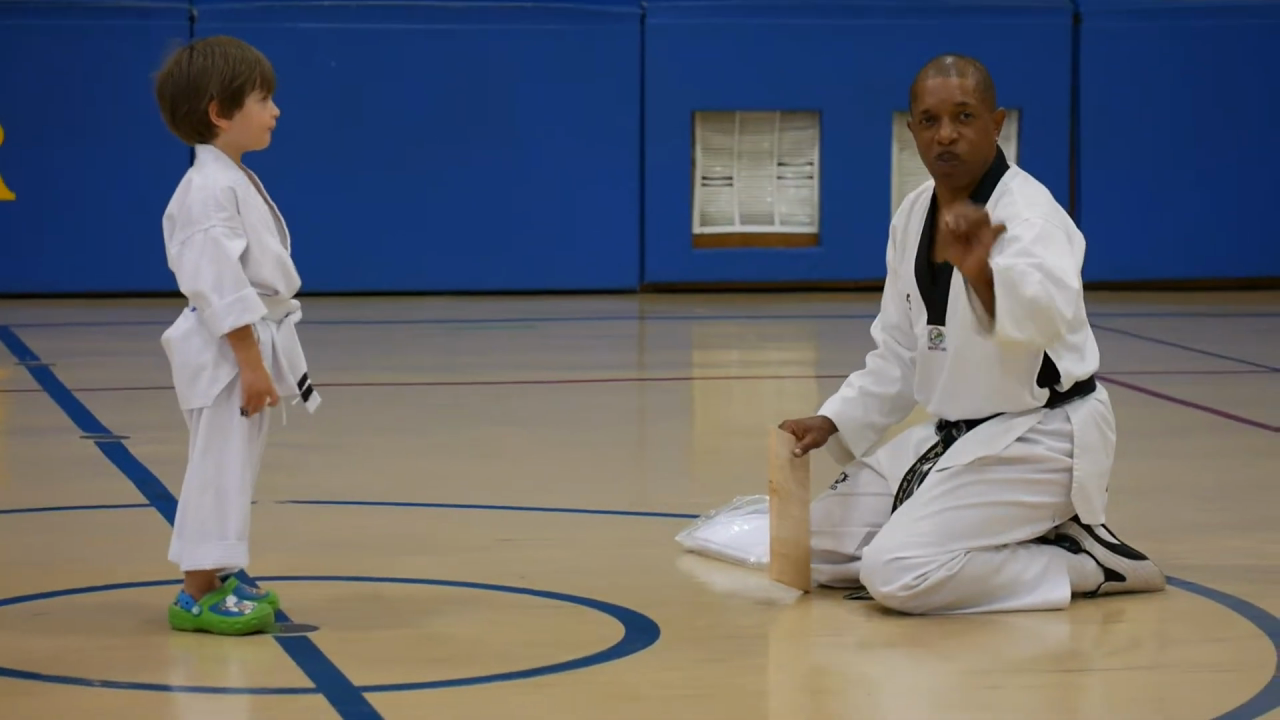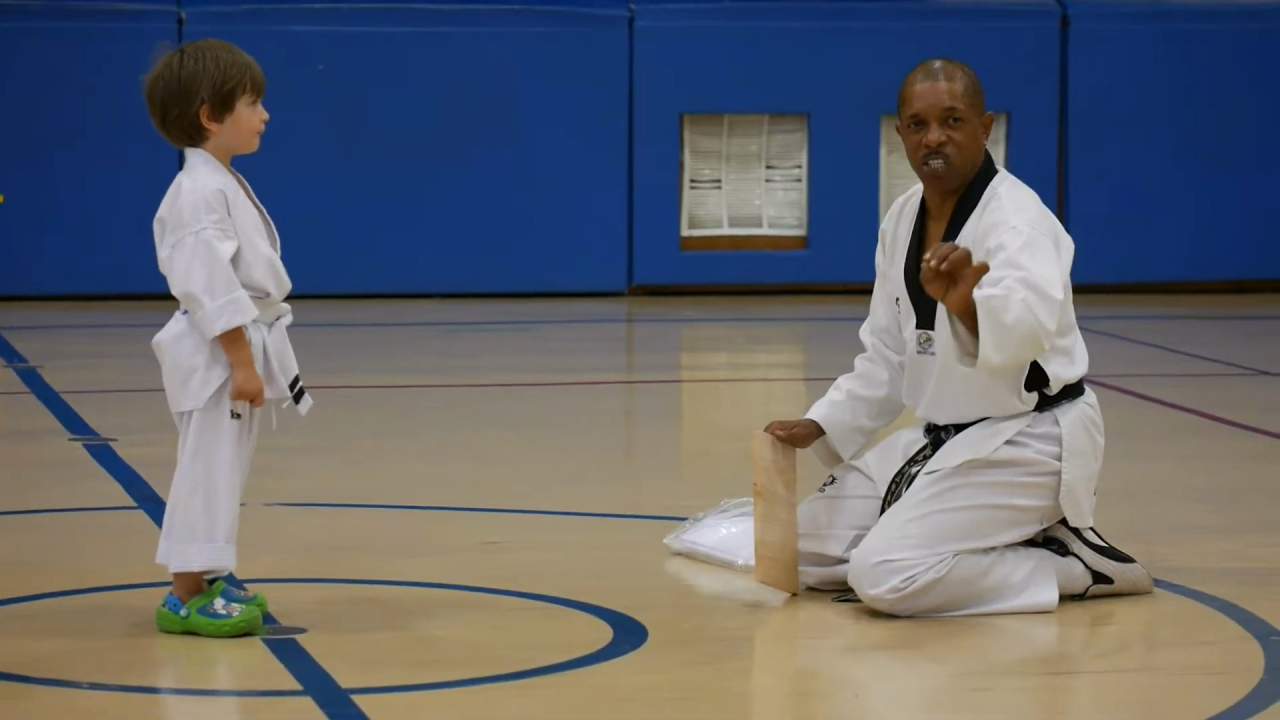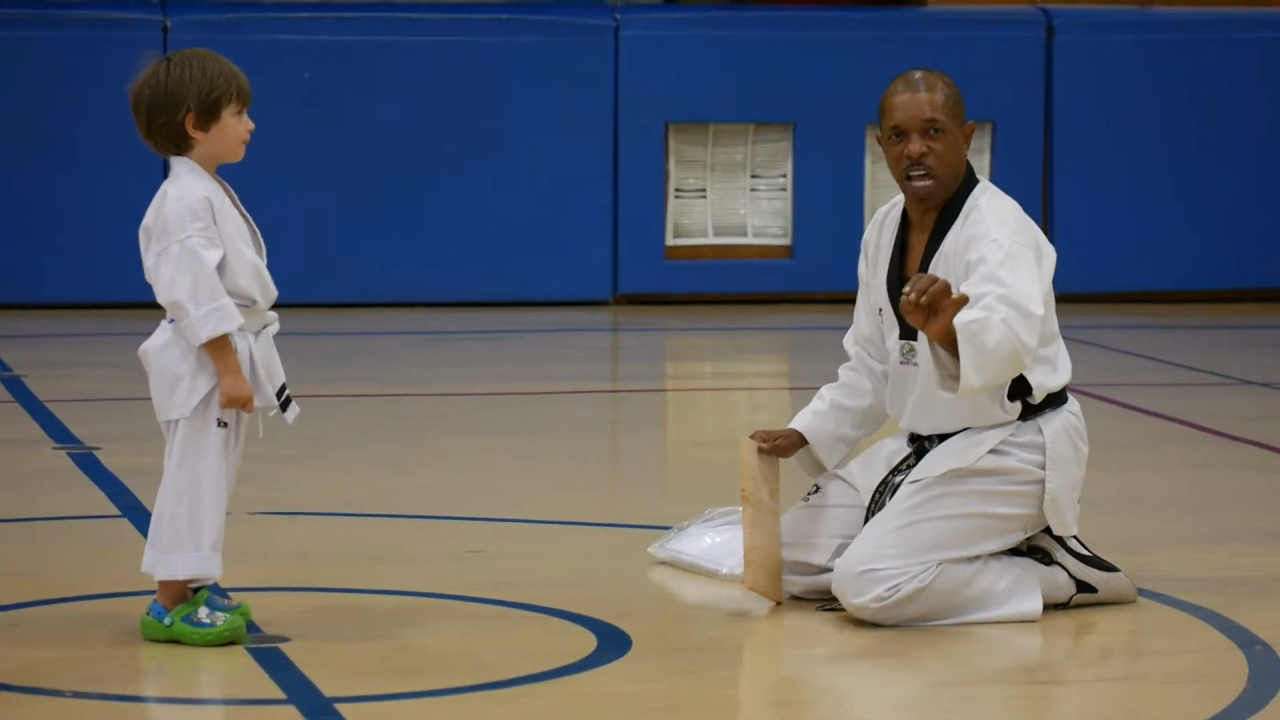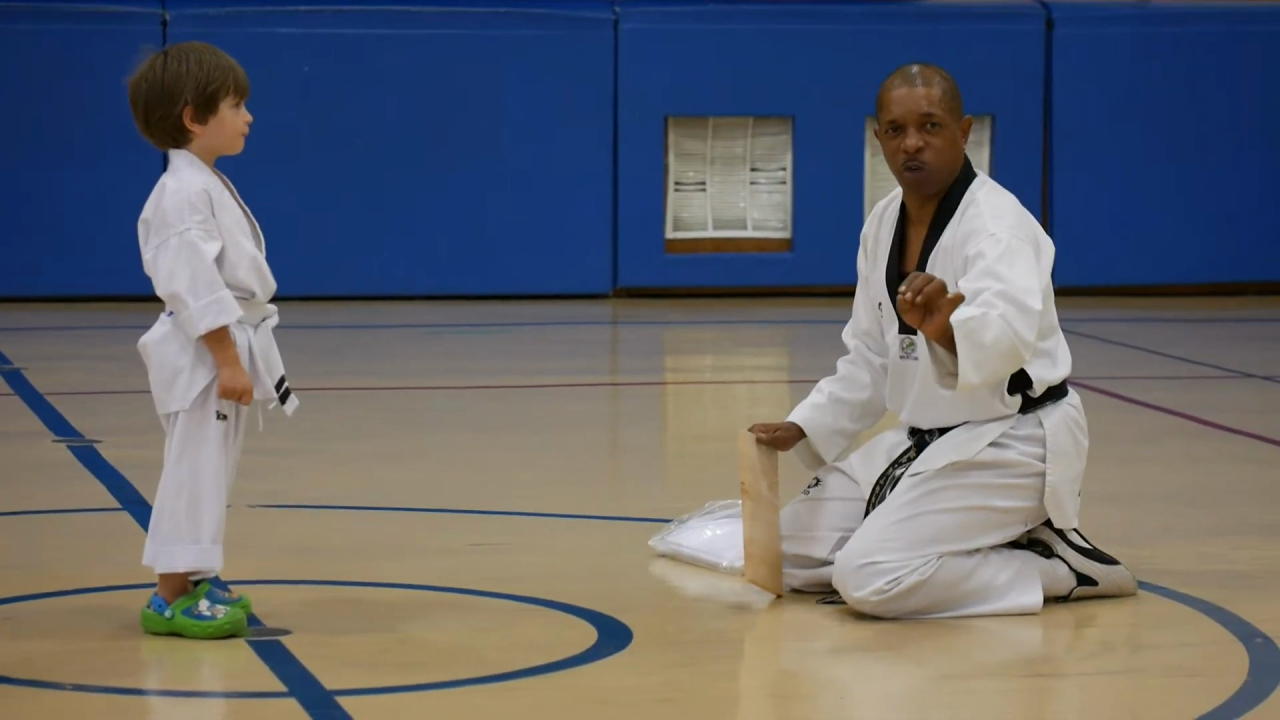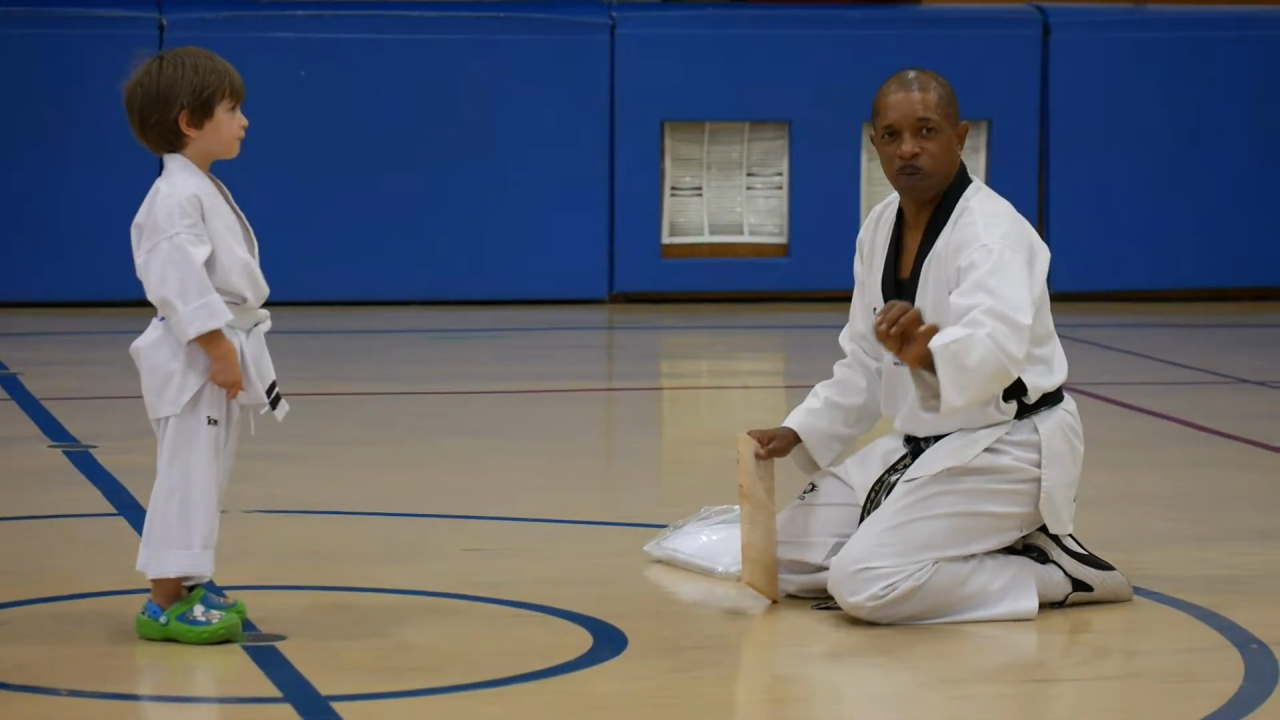
dt=0.3s
person 1, frame 1
left shoulder: (235, 181)
right shoulder: (209, 188)
right elbow: (219, 288)
right wrist: (251, 363)
left hip: (250, 346)
right hip: (227, 351)
left knee: (235, 465)
right knee: (219, 467)
left ankle: (219, 577)
right ankle: (198, 594)
person 1, frame 2
left shoulder: (225, 184)
right shoulder: (200, 192)
right elbow: (210, 288)
right wrist: (241, 363)
left hip: (240, 351)
right hip: (218, 354)
left knee: (224, 469)
right knee: (207, 469)
left ankle: (210, 581)
right ankle: (186, 596)
person 1, frame 3
left shoulder: (210, 193)
right shoulder: (185, 200)
right elbow: (195, 295)
right wrist: (229, 369)
left hip: (228, 359)
right hip: (203, 362)
left knee: (211, 477)
right knee: (193, 478)
left ankle: (194, 589)
right ankle: (170, 604)
person 1, frame 4
left shoulder: (210, 185)
right shoulder: (185, 192)
right elbow: (193, 286)
right wrist: (227, 358)
left hip: (226, 351)
right hip: (203, 354)
left knee: (211, 469)
right knee: (194, 469)
left ankle: (194, 580)
right ankle: (170, 596)
person 1, frame 5
left shoulder: (205, 190)
right shoulder: (178, 197)
right elbow: (182, 287)
left wrist: (230, 352)
right wrist: (221, 353)
left hip: (219, 354)
right hip: (195, 358)
left knee: (206, 474)
right knee: (187, 475)
left ankle: (189, 587)
right ankle: (165, 603)
person 2, frame 1
left shoulder: (1028, 212)
right shoulder: (913, 215)
left elbow: (1048, 313)
right elbow: (899, 351)
left wrist: (980, 271)
right wrist: (833, 421)
left hip: (1039, 438)
right hip: (953, 433)
left knee: (895, 575)
right knee: (823, 548)
left ankle: (1084, 561)
right ankle: (1026, 542)
person 2, frame 2
left shoulder: (1017, 219)
right shoulder: (903, 218)
left elbow: (1028, 323)
right elbow: (887, 355)
left wrist: (966, 303)
right wrist: (820, 425)
left hip: (1027, 441)
right hip: (941, 436)
left knee: (884, 578)
right knee: (810, 550)
left ankle: (1074, 564)
right ankle: (1013, 544)
person 2, frame 3
left shoulder: (999, 231)
right shoulder: (884, 228)
left elbow: (1008, 341)
right elbow: (871, 365)
left wrist: (947, 330)
right wrist: (803, 435)
left hip: (1011, 450)
right hip: (925, 444)
left knee: (867, 586)
right knee: (794, 559)
left ankle: (1053, 572)
right ankle: (998, 553)
person 2, frame 4
left shoulder: (998, 224)
right shoulder: (884, 222)
left elbow: (1006, 333)
right elbow: (869, 359)
left wrist: (944, 327)
right wrist: (802, 428)
left hip: (1010, 442)
right hip: (926, 437)
left knee: (868, 580)
right knee: (794, 554)
left ankle: (1057, 566)
right ankle: (993, 545)
person 2, frame 5
left shoulder: (993, 233)
right shoulder: (880, 226)
left elbow: (996, 350)
right elbow: (865, 363)
left wrist: (925, 351)
right wrist: (797, 433)
left hip: (1006, 448)
right hip: (920, 444)
left knee: (863, 585)
right knee: (788, 558)
left ankle: (1050, 571)
right ankle: (997, 551)
